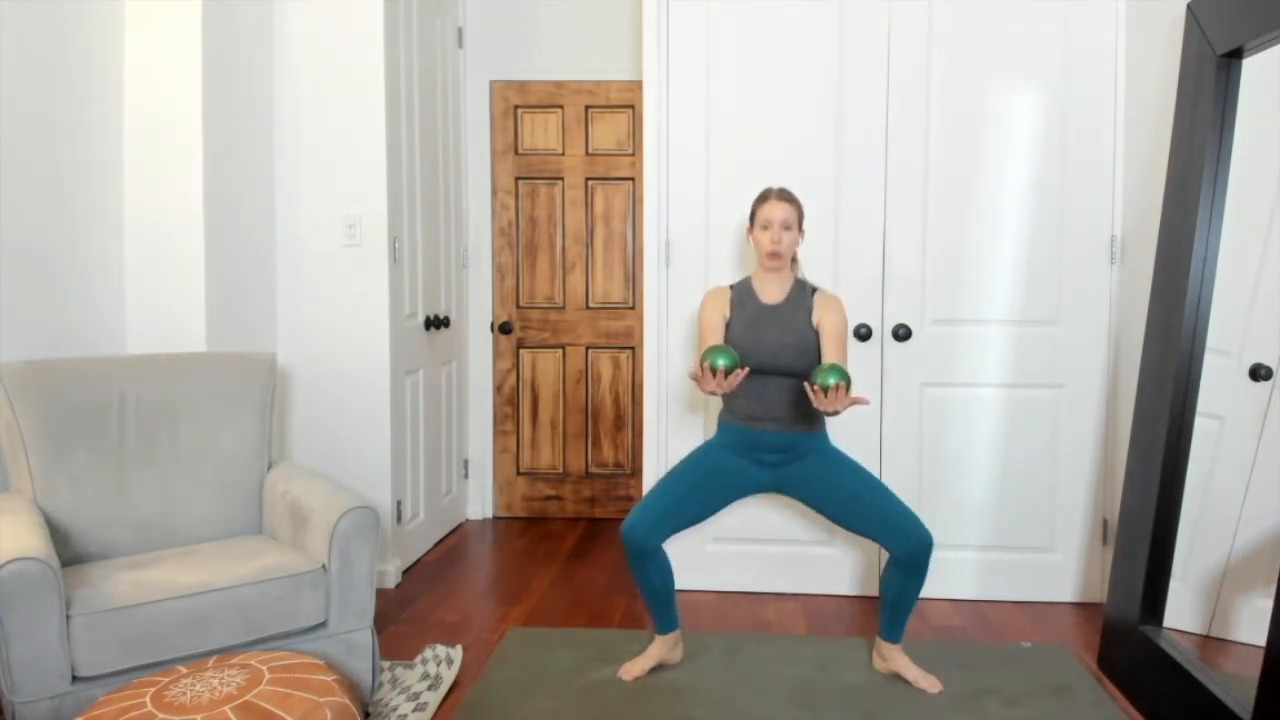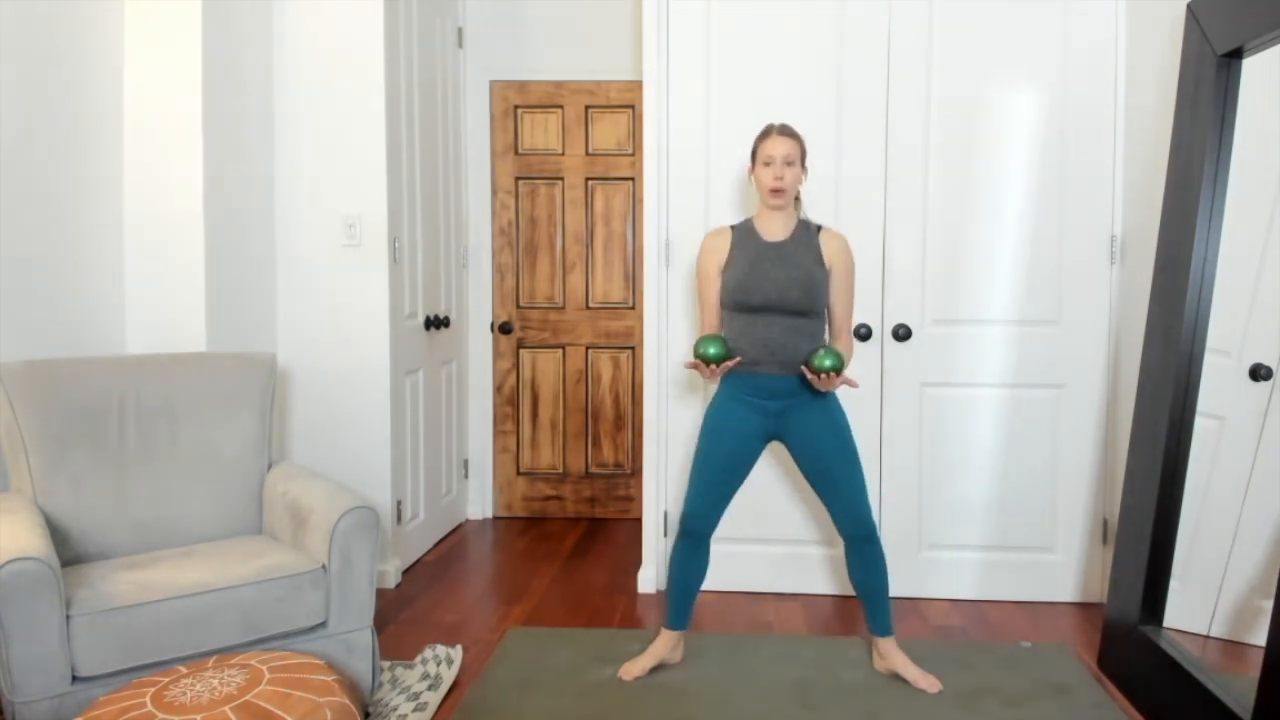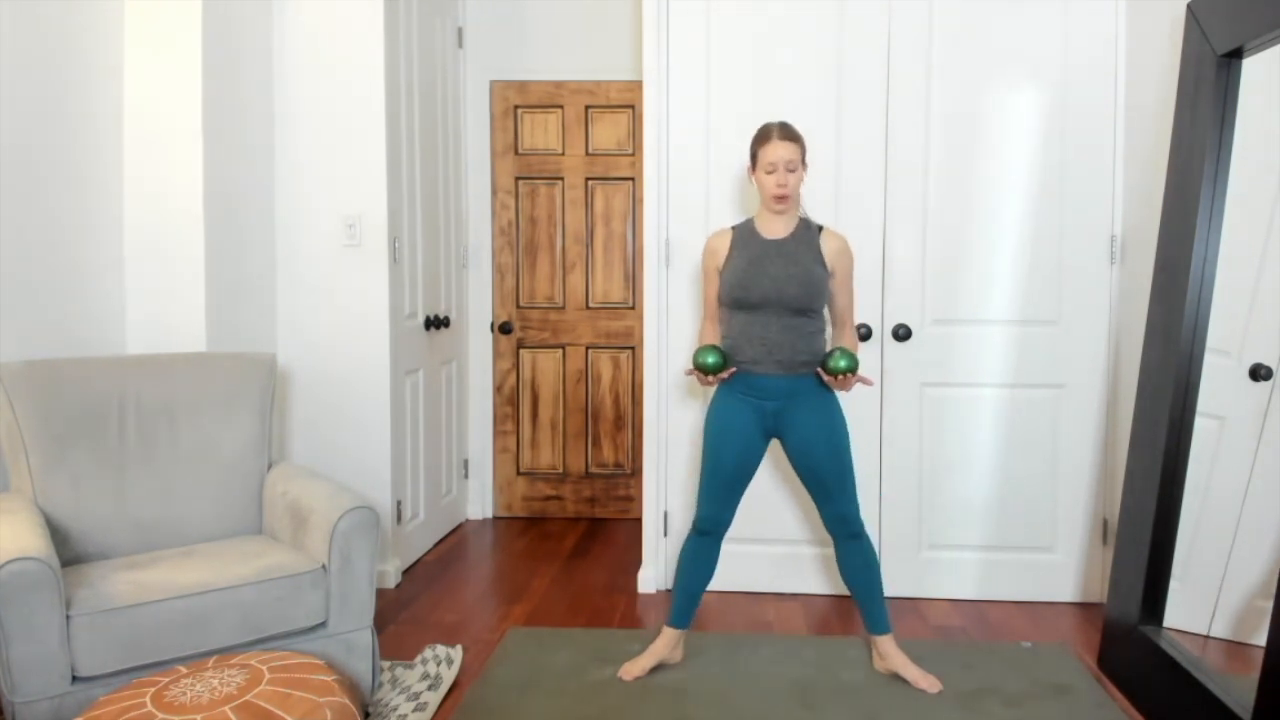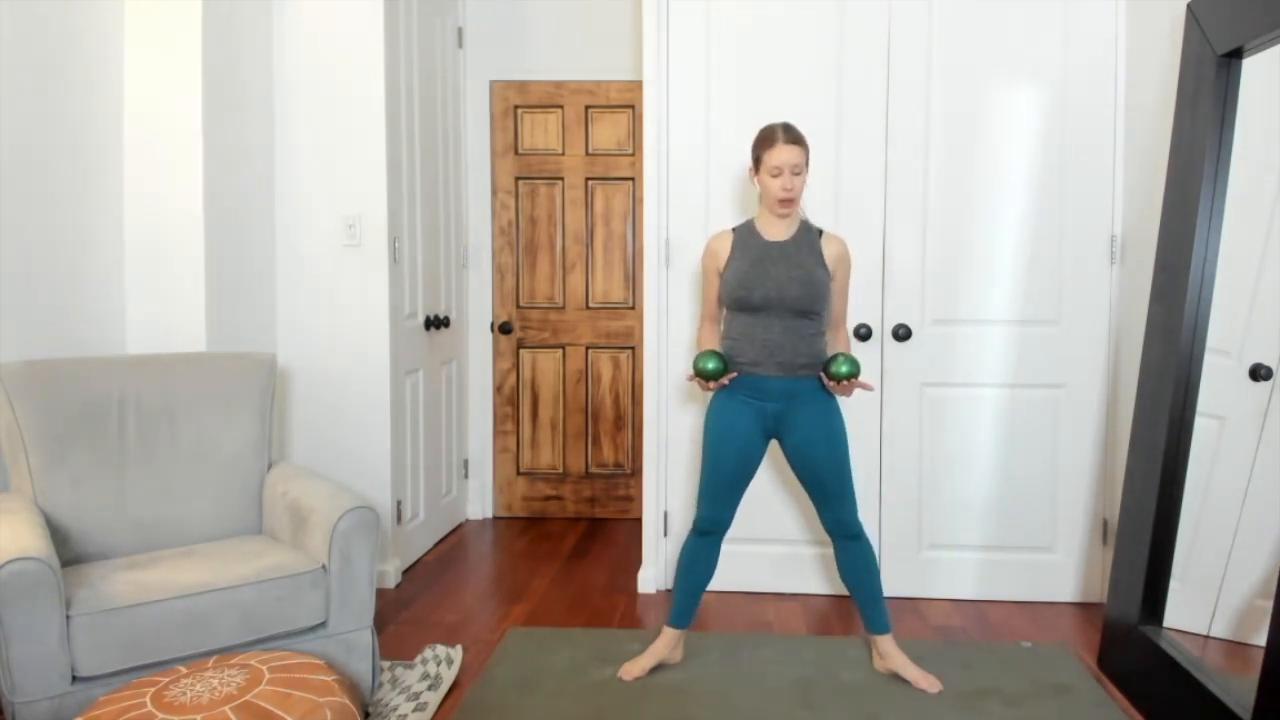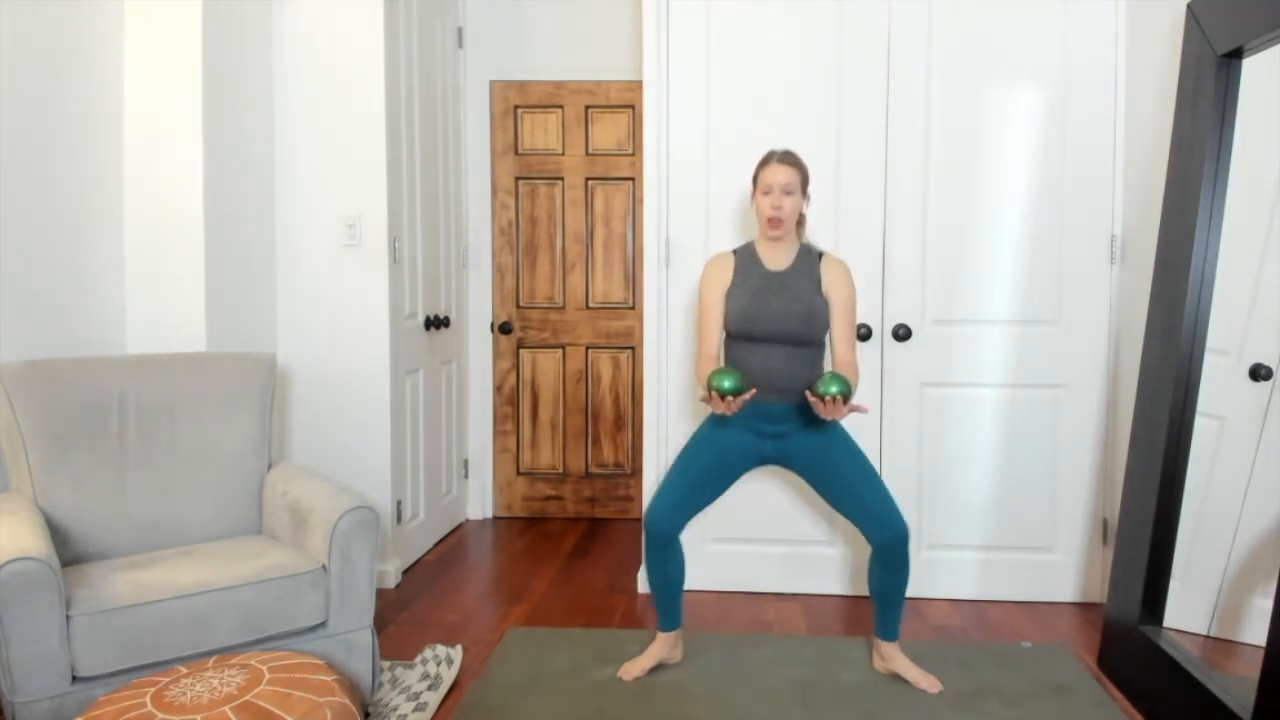
dt=0.4s
person 1, frame 1
left shoulder: (824, 306)
right shoulder: (720, 301)
left elbow: (836, 386)
right elbow: (710, 370)
left wrist: (835, 401)
right wrist: (713, 384)
left hip: (807, 452)
right hip: (734, 447)
left knee: (914, 541)
right knee: (638, 533)
left ankle: (889, 649)
right ankle: (667, 640)
person 1, frame 2
left shoulder: (830, 245)
right shoulder: (720, 243)
left elbow: (842, 333)
right elbow: (709, 331)
left wrist: (835, 371)
right wrist: (709, 362)
left hip: (809, 401)
right hip: (741, 398)
left knee: (859, 525)
right knee: (694, 521)
left ankle: (886, 648)
right ankle: (669, 640)
person 1, frame 3
left shoulder: (830, 245)
right shoulder: (722, 244)
left elbow: (844, 325)
left wrist: (845, 368)
left hip: (808, 398)
right hip: (739, 397)
left knee: (846, 523)
right knee: (709, 522)
left ankle: (885, 647)
right ankle: (670, 640)
person 1, frame 4
left shoulder: (830, 249)
right shoulder: (723, 246)
left elbow: (836, 329)
right elbow: (711, 322)
left wrist: (843, 374)
left hip: (809, 400)
right hip: (739, 399)
left knee: (845, 525)
right knee: (709, 524)
left ankle: (886, 648)
right ankle: (670, 641)
person 1, frame 5
left shoulder: (831, 271)
right shoulder: (722, 268)
left elbow: (845, 357)
right elbow: (708, 352)
left wrist: (839, 398)
right wrist: (715, 392)
left hip: (808, 423)
right hip: (737, 421)
left knee: (891, 531)
right knee: (659, 521)
left ankle: (888, 649)
right ankle: (667, 640)
